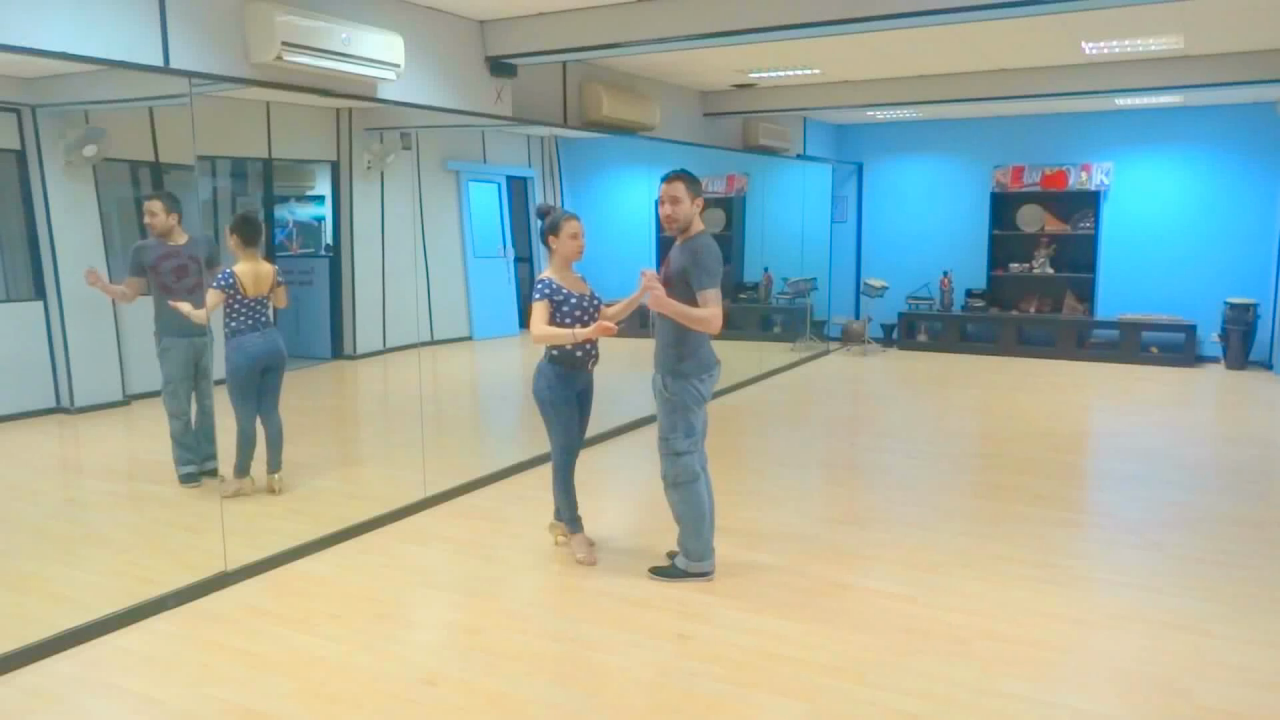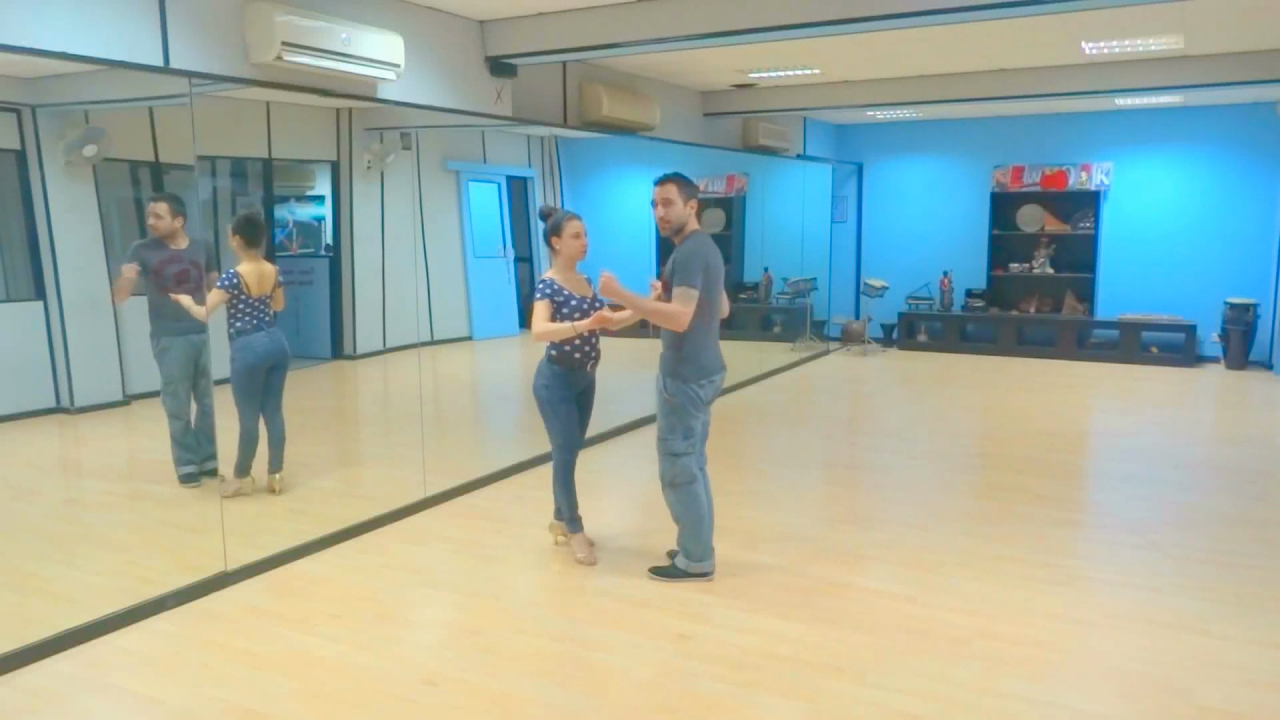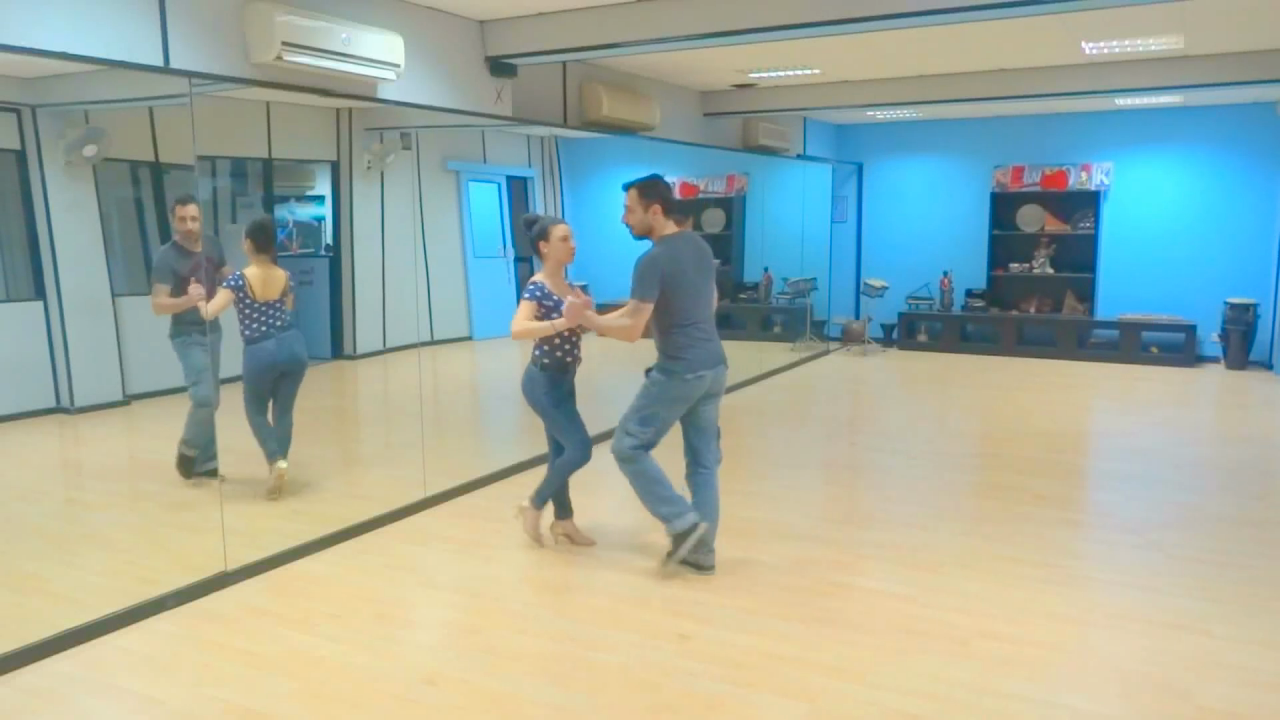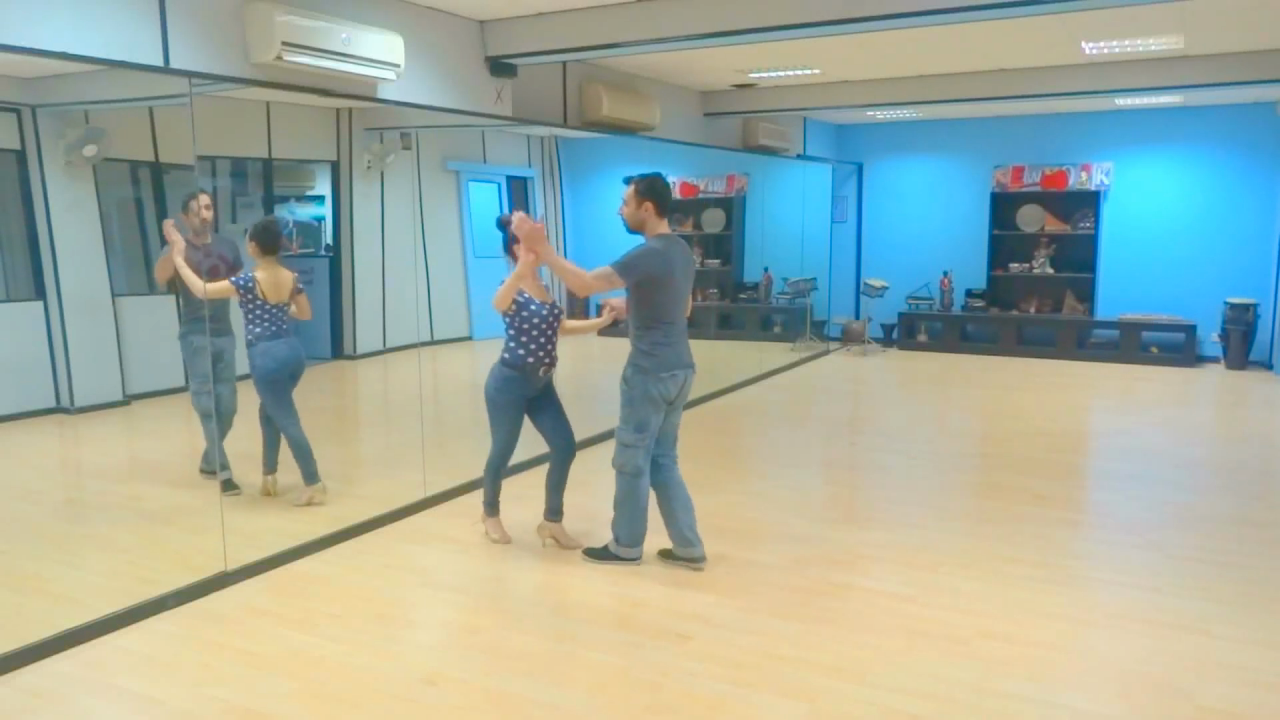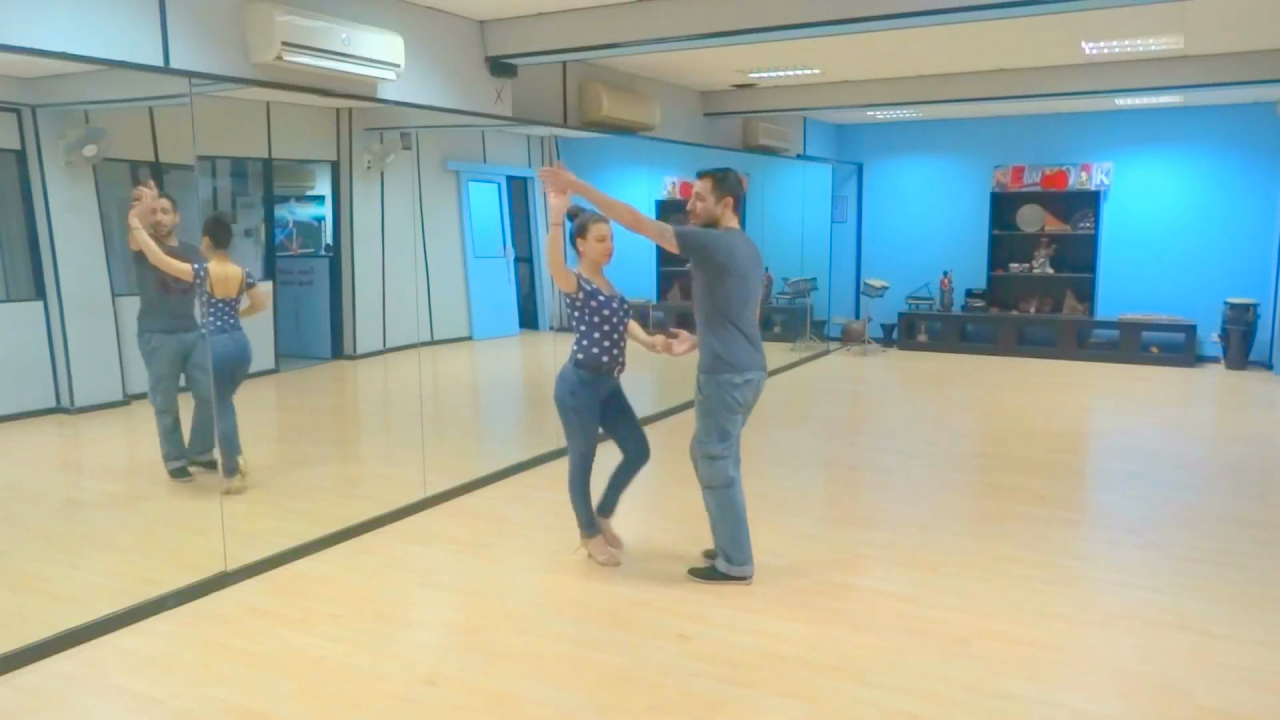
dt=1s
person 1, frame 1
left shoulder: (701, 250)
right shoulder: (678, 245)
left elbow: (713, 320)
left wrist: (667, 304)
right wrist: (655, 289)
left hip: (685, 375)
right hip: (675, 371)
left knee: (679, 467)
right knee: (690, 463)
left ankle: (696, 560)
right ankle: (696, 548)
person 1, frame 2
left shoulder: (691, 252)
right shoulder: (701, 248)
left elbow: (679, 318)
right elbow: (722, 309)
left wrist: (622, 295)
right wrist: (665, 296)
left hip: (686, 377)
right hip: (700, 372)
left knee: (678, 468)
right knee: (692, 465)
left ankle: (696, 561)
right ankle: (696, 548)
person 1, frame 3
left shoulder: (653, 261)
right shoulder: (700, 247)
left elbow: (631, 330)
left wrist: (585, 317)
left hip: (678, 374)
right hip: (714, 368)
left knee: (628, 446)
right knee: (704, 461)
left ankle: (683, 522)
right ankle: (700, 550)
person 1, frame 4
left shoulder: (648, 255)
right shoulder: (681, 251)
left elbow: (585, 284)
left wrist: (541, 248)
right wrist: (631, 308)
left hip: (650, 372)
right hip: (680, 368)
left knee: (633, 461)
right knee: (662, 459)
left ankle: (626, 545)
right ankle: (688, 546)
person 1, frame 5
left shoulder: (713, 244)
right shoulder: (748, 250)
left elbow: (637, 223)
left wrist: (576, 187)
right wrist: (698, 341)
left hip: (725, 376)
right hip: (748, 371)
left knee: (719, 471)
right knee: (709, 458)
left ankle: (736, 564)
right ankle: (729, 548)
person 2, frame 1
left shoulder: (580, 280)
right shoulder: (546, 285)
left elbow: (606, 317)
right elbow: (538, 332)
left wrist: (639, 294)
right wrist: (585, 333)
left hip: (583, 378)
right hip: (556, 379)
left knee: (571, 453)
right knee: (565, 455)
left ankle: (560, 521)
right ankle: (574, 530)
person 2, frame 2
left shoulder: (585, 281)
right shoulder: (548, 285)
left elbow: (612, 321)
right elbow: (539, 330)
right wrist: (585, 324)
left hip: (585, 379)
right hip: (556, 380)
left knee: (570, 452)
right knee: (565, 455)
left ankle: (560, 521)
right ankle: (574, 530)
person 2, frame 3
left shoulder: (567, 285)
right shoulder: (538, 288)
right elbow: (517, 330)
right wrist: (562, 323)
left hip: (564, 379)
right hip: (545, 382)
left knee: (561, 450)
right knee: (579, 449)
left ankle: (563, 520)
right ankle: (533, 505)
person 2, frame 4
left shoulder: (545, 288)
right shoulder: (513, 289)
left elbow: (561, 327)
right elbow: (498, 304)
left wrist: (602, 321)
right wrist: (522, 269)
left hip: (541, 383)
right hip: (509, 382)
left knee: (565, 448)
right knee: (503, 451)
left ankle: (552, 522)
right ankle: (490, 514)
person 2, frame 5
left shoulder: (606, 284)
right shoulder: (575, 285)
left elbow: (622, 321)
right elbow: (555, 263)
left wrist: (648, 340)
right wrist: (557, 216)
left hip: (608, 384)
right hip: (580, 384)
left knee: (638, 452)
right knee: (582, 460)
left ankle: (602, 516)
right ankle: (590, 535)
person 3, frame 1
left shoulder: (204, 245)
right shoulder: (143, 251)
right elbow: (130, 294)
right wrist: (101, 284)
left hip: (203, 335)
right hip: (171, 339)
left knee: (206, 400)
right knee: (178, 405)
left ankle: (207, 460)
right ankle: (187, 465)
person 3, frame 2
left shoulder: (203, 248)
right shoulder: (142, 250)
left elbow: (214, 288)
right elbow: (120, 297)
right wrist: (124, 279)
left hip: (200, 334)
right hip: (169, 339)
left knee: (205, 401)
right knee: (178, 405)
left ankle: (207, 460)
right ankle: (186, 465)
person 3, frame 3
left shoulder: (212, 245)
right shoulder: (166, 257)
left elbow: (226, 279)
right elbow: (158, 305)
right wrist: (188, 299)
left hip: (212, 333)
right hip: (188, 337)
left knee: (211, 400)
right knee: (204, 397)
left ankle: (204, 461)
right ankle: (189, 448)
person 3, frame 4
left shoulder: (227, 246)
right elbow: (161, 278)
right wrist: (171, 252)
left hip: (225, 335)
right hip: (195, 337)
left knee: (227, 406)
right knee: (208, 406)
left ankle: (210, 461)
right ankle: (222, 472)
person 3, frame 5
left shoulder: (191, 252)
right shoulder: (143, 247)
right elbow: (135, 233)
right wrist: (144, 209)
left hip: (192, 333)
right hip: (157, 336)
left knee: (209, 394)
right knee: (165, 403)
left ankle: (200, 452)
right ankle: (175, 461)
person 4, frame 1
left shoulder: (229, 276)
right shoulder: (273, 271)
left elbow: (203, 317)
left wrist: (184, 308)
left hip: (244, 349)
right hip: (273, 344)
left knee: (246, 417)
right knee: (271, 412)
left ankle: (242, 478)
right ankle: (275, 475)
person 4, frame 2
left shoulder: (233, 277)
right shoulder: (274, 272)
left elbow: (203, 313)
left wrist: (186, 301)
left hip: (249, 349)
right hip: (277, 344)
left knee: (249, 418)
right knee: (274, 412)
left ankle: (243, 477)
right ankle: (275, 475)
person 4, frame 3
left shoulder: (239, 279)
right shoulder: (285, 278)
left elbow: (209, 313)
left hip: (260, 353)
right hip: (293, 346)
left knee: (255, 412)
right knee: (283, 412)
left ankle: (276, 461)
right ankle: (277, 475)
person 4, frame 4
left shoulder: (249, 281)
right shoulder: (291, 278)
left elbow: (201, 291)
right elbow: (306, 314)
left wrist: (179, 258)
left hip: (267, 356)
right hip: (293, 351)
left knee: (288, 422)
right knee: (269, 413)
left ankle: (314, 485)
right ankle: (269, 476)
person 4, frame 5
left shoulder: (201, 272)
right shoulder: (243, 274)
left elbow: (158, 259)
right elbow: (260, 305)
left wrist: (136, 220)
left hip: (215, 347)
right hip: (240, 343)
left knee: (222, 411)
right knee: (225, 406)
left ankle: (233, 476)
right ankle: (237, 459)
